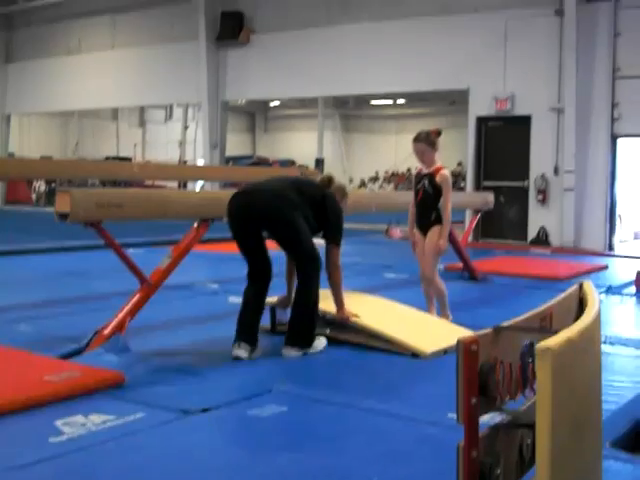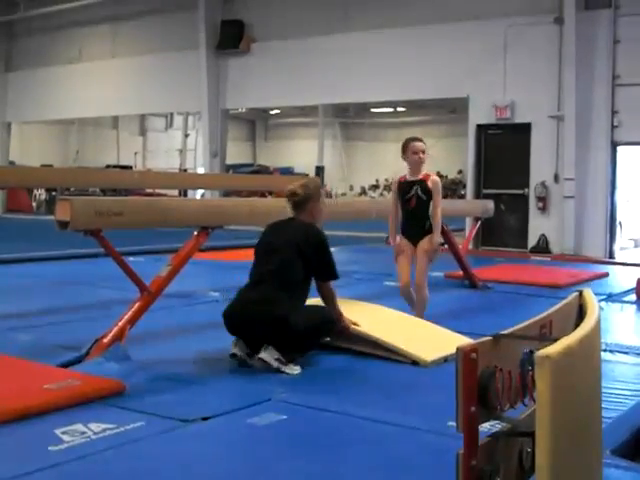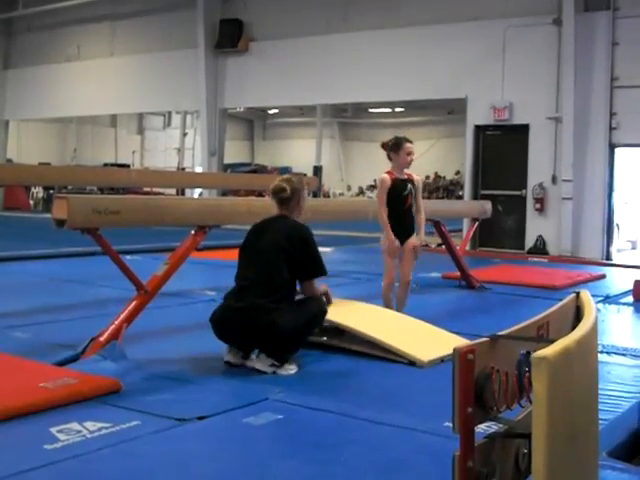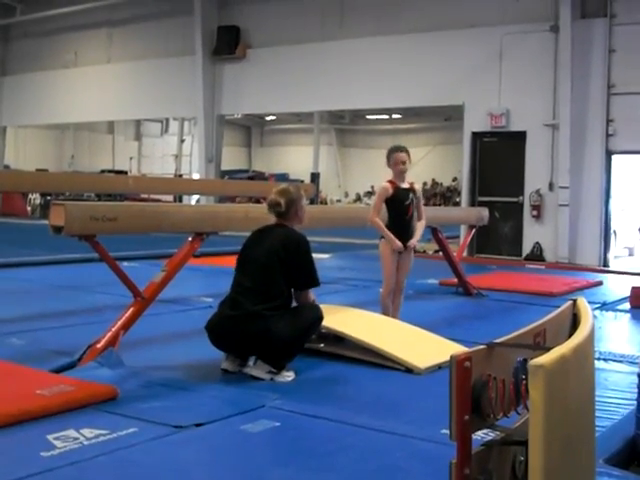
dt=0.7s
person 1, frame 1
right shoulder: (331, 204)
left elbow: (292, 255)
right elbow: (333, 264)
left wrist: (289, 295)
right wrist: (340, 307)
right hip: (277, 207)
left knee: (259, 273)
right knee: (310, 266)
left ankle: (243, 342)
right ankle: (300, 343)
person 1, frame 2
left shoulder: (272, 229)
right shoulder: (314, 235)
right elbow: (324, 288)
right wrist: (340, 319)
right hip: (274, 318)
right knee: (327, 318)
left ankle: (245, 345)
right ankle: (280, 352)
person 1, frame 3
left shoulder: (257, 228)
right shoulder: (300, 232)
right elbow: (309, 290)
left wrist: (291, 291)
right wrist: (322, 291)
right hip: (263, 324)
right knee: (316, 307)
left ankle: (239, 350)
right ankle: (272, 358)
person 1, frame 4
left shoulder: (256, 235)
right shoulder: (296, 240)
right elbow: (303, 299)
right wrist: (310, 301)
right hip: (258, 331)
right knee: (313, 313)
left ankle: (236, 357)
right ankle: (268, 364)
person 2, frame 1
left shoulder: (443, 174)
right shoulder: (417, 174)
left elbow: (447, 207)
left wrist: (444, 237)
right wrist: (411, 230)
left hip: (435, 226)
right hip: (420, 227)
left knee: (432, 275)
right knee: (423, 275)
left ankle: (445, 313)
right ankle: (431, 312)
person 2, frame 2
left shoulder: (433, 181)
right shoulder: (399, 183)
left elbow: (437, 213)
right elbow: (394, 214)
left wrist: (435, 240)
right wrist: (393, 239)
left hip: (425, 235)
right hip: (405, 236)
left knee: (420, 282)
right knee: (404, 282)
left ankle: (419, 320)
right ankle: (415, 309)
person 2, frame 3
left shoulder: (415, 180)
right shoulder: (386, 179)
left elbow: (419, 211)
right elbow: (381, 211)
left wrist: (420, 236)
right wrist: (390, 238)
left hip: (410, 233)
right hip: (392, 233)
left knee: (406, 280)
right knee: (390, 279)
person 2, frame 4
left shoulder: (415, 189)
right shoulder: (387, 187)
left elbow: (421, 219)
right elbow: (374, 217)
left wrist: (416, 239)
right wrist: (392, 240)
left hip: (407, 243)
right hip: (389, 242)
left knee: (400, 287)
right knee: (389, 286)
